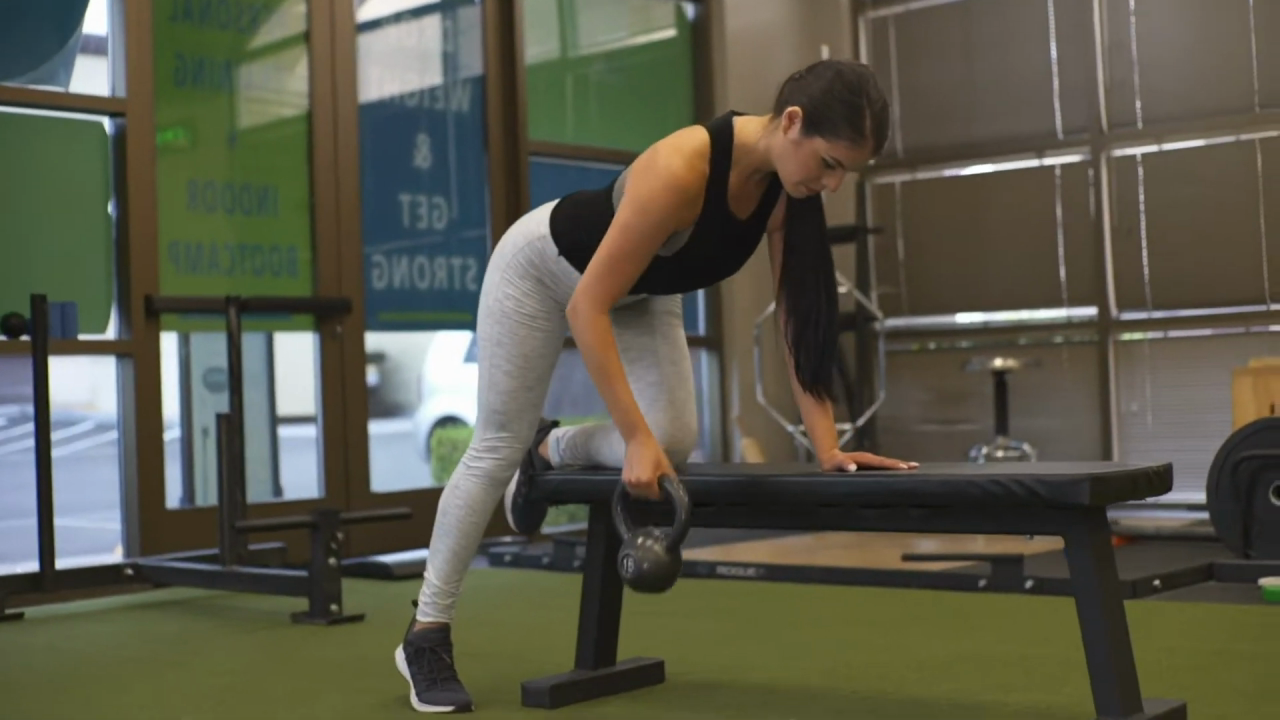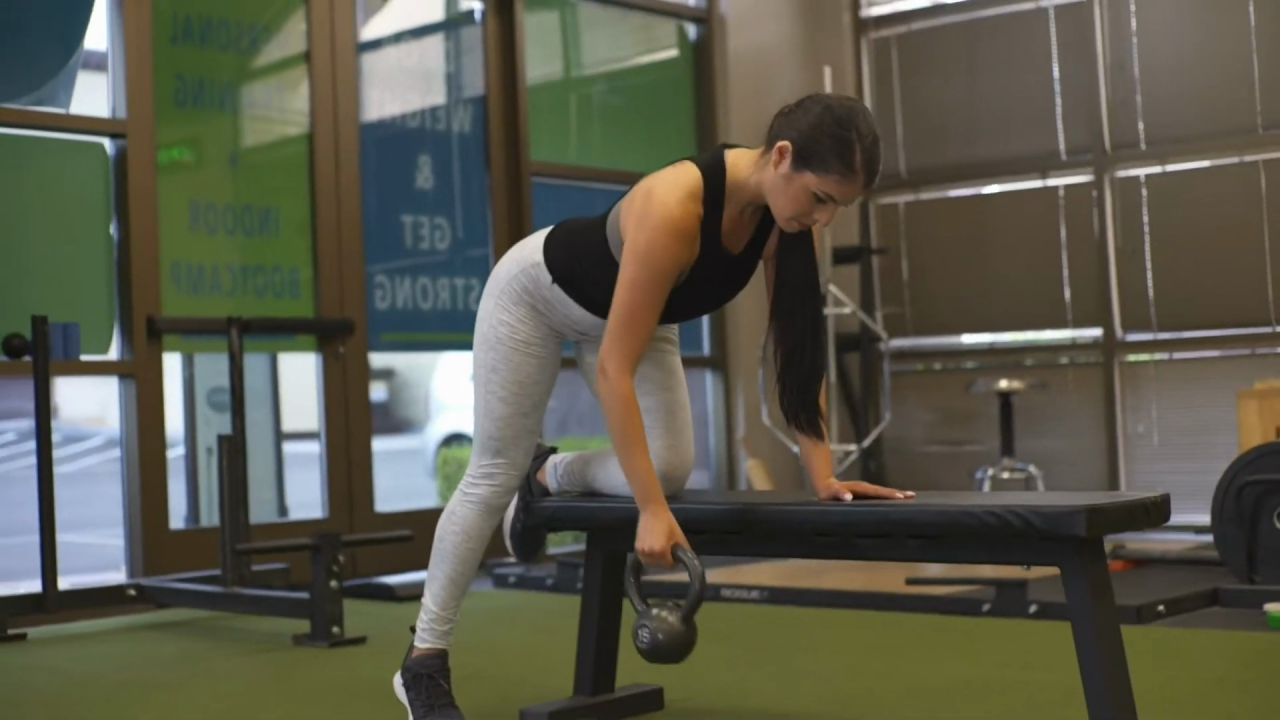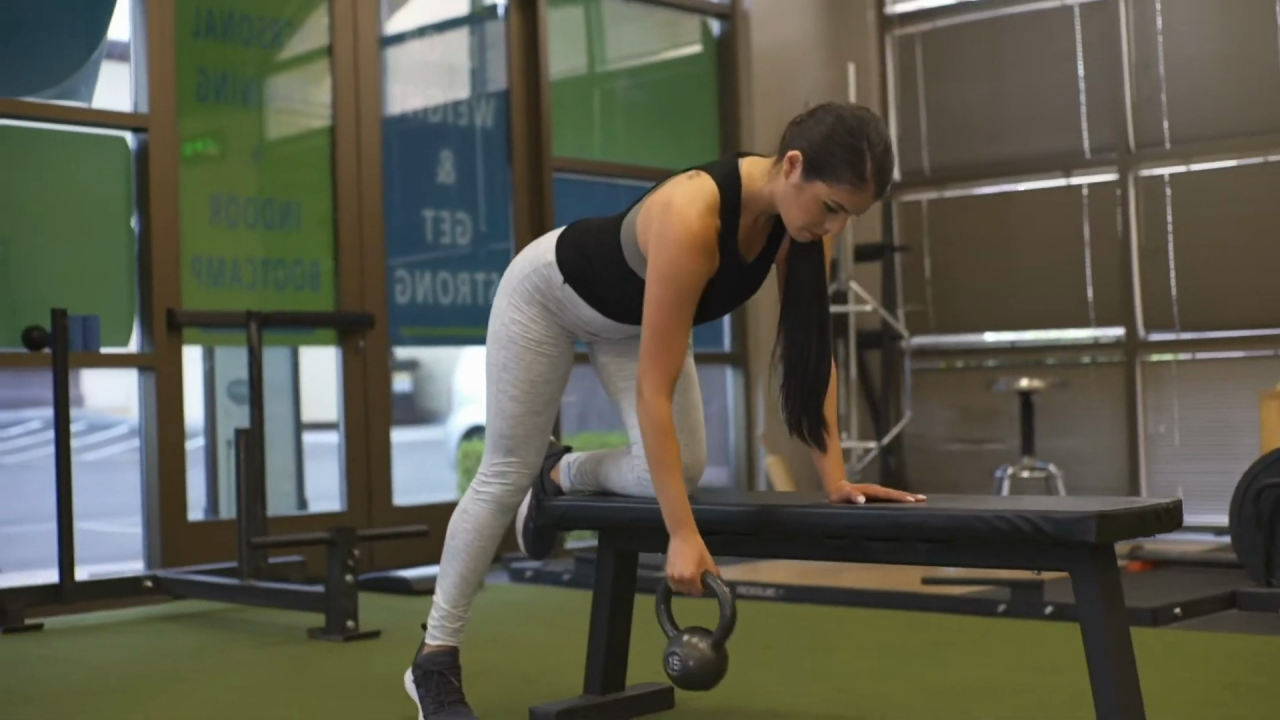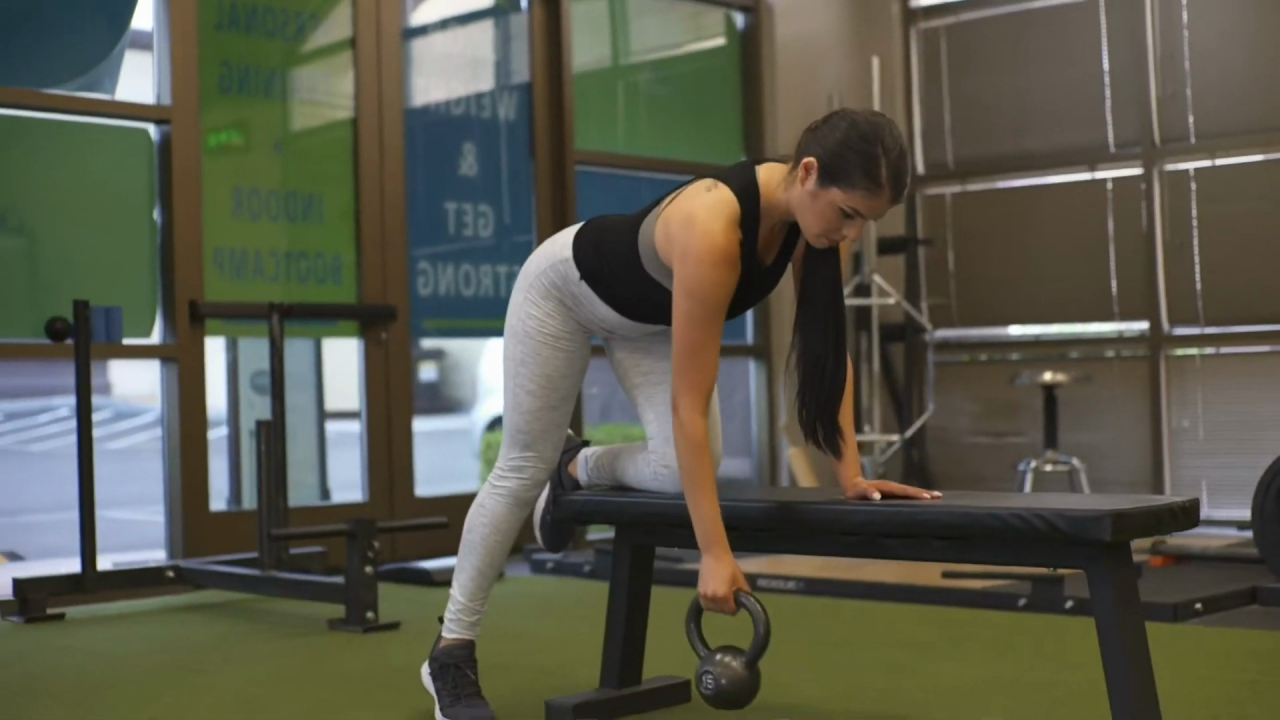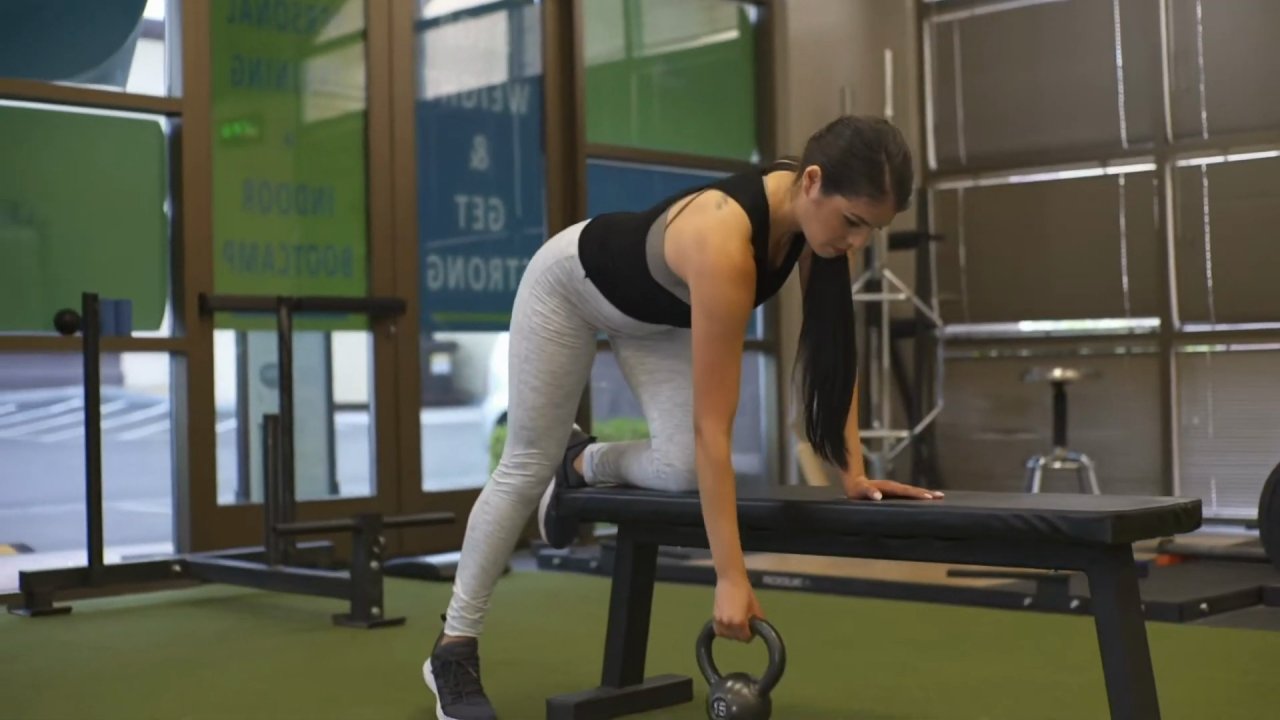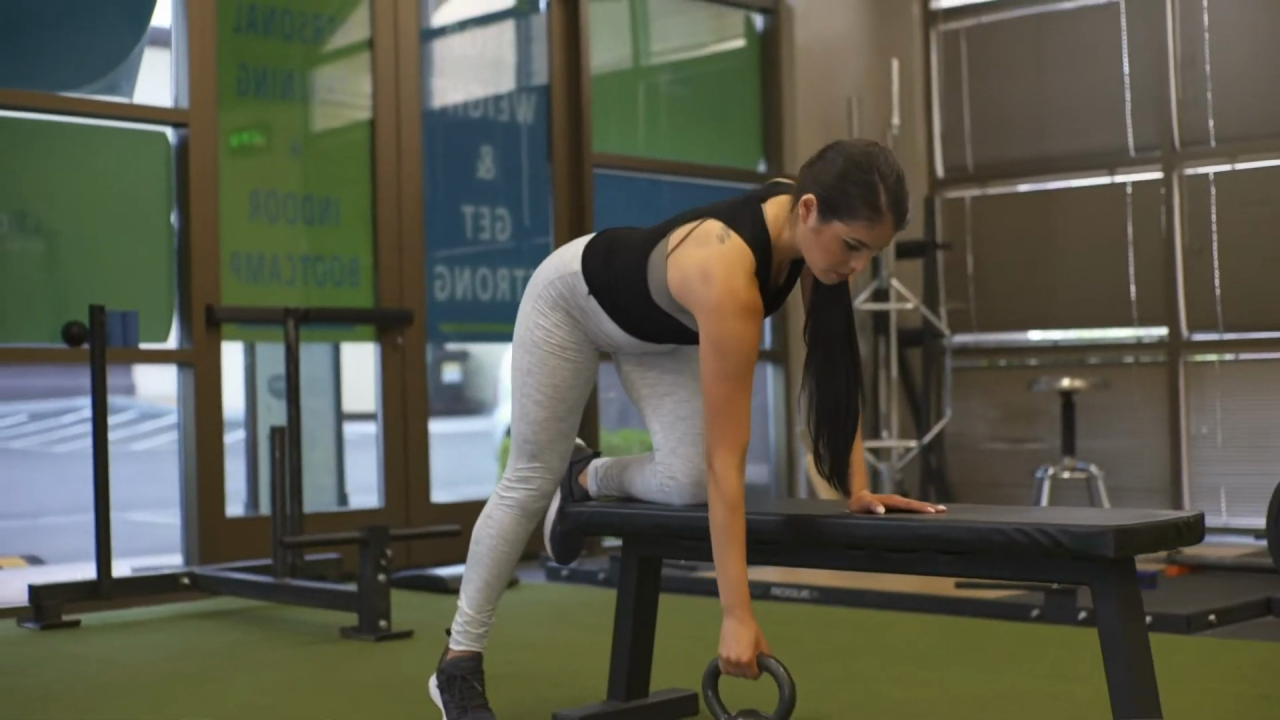
dt=0.2s
person 1, frame 1
left shoulder: (792, 182)
right shoulder: (682, 167)
left elbow: (803, 314)
right elbow: (586, 307)
left wrist: (827, 447)
right wrist: (633, 438)
left hip: (644, 285)
right hip: (545, 266)
left knee: (671, 444)
right knee: (497, 448)
left ankle: (550, 449)
right ankle: (426, 633)
person 1, frame 2
left shoulder: (787, 208)
right shoulder: (675, 207)
left elbow: (799, 343)
right elbow: (615, 371)
left wrist: (823, 476)
right wrist: (651, 512)
left hip: (625, 308)
right hip: (538, 292)
left knee: (666, 470)
right knee: (493, 477)
left ankle: (548, 476)
right ankle: (423, 659)
person 1, frame 3
left shoulder: (798, 210)
right shoulder: (692, 218)
left elbow: (812, 348)
right elbow: (654, 391)
left wrist: (834, 477)
right wrist: (682, 536)
left hip: (633, 312)
right hip: (551, 292)
left knee: (677, 472)
right knee: (505, 475)
left ankle: (562, 474)
right ankle: (434, 657)
person 1, frame 4
left shoulder: (811, 211)
right shoulder: (712, 229)
left elbow: (826, 345)
right elbow: (688, 405)
left wrist: (850, 473)
right wrist: (715, 552)
left hip: (653, 312)
right hip: (567, 288)
left knee: (682, 473)
right knee: (522, 470)
left ankle: (578, 469)
right ankle: (451, 650)
person 1, frame 5
left shoulder: (812, 212)
right shoulder: (723, 243)
left elbow: (833, 345)
right elbow: (711, 425)
left wrist: (853, 471)
right wrist: (731, 577)
left hip: (660, 310)
right hip: (573, 284)
left knee: (685, 471)
right knee: (527, 467)
left ankle: (583, 463)
right ankle: (453, 649)
person 1, frame 6
left shoulder: (814, 228)
right shoulder: (725, 275)
left elbow: (835, 365)
right elbow: (726, 459)
left wrist: (857, 489)
right wrist: (737, 615)
left hip: (664, 328)
right hip: (575, 299)
left knee: (689, 484)
right knee: (530, 482)
left ankle: (587, 478)
right ankle: (458, 663)
